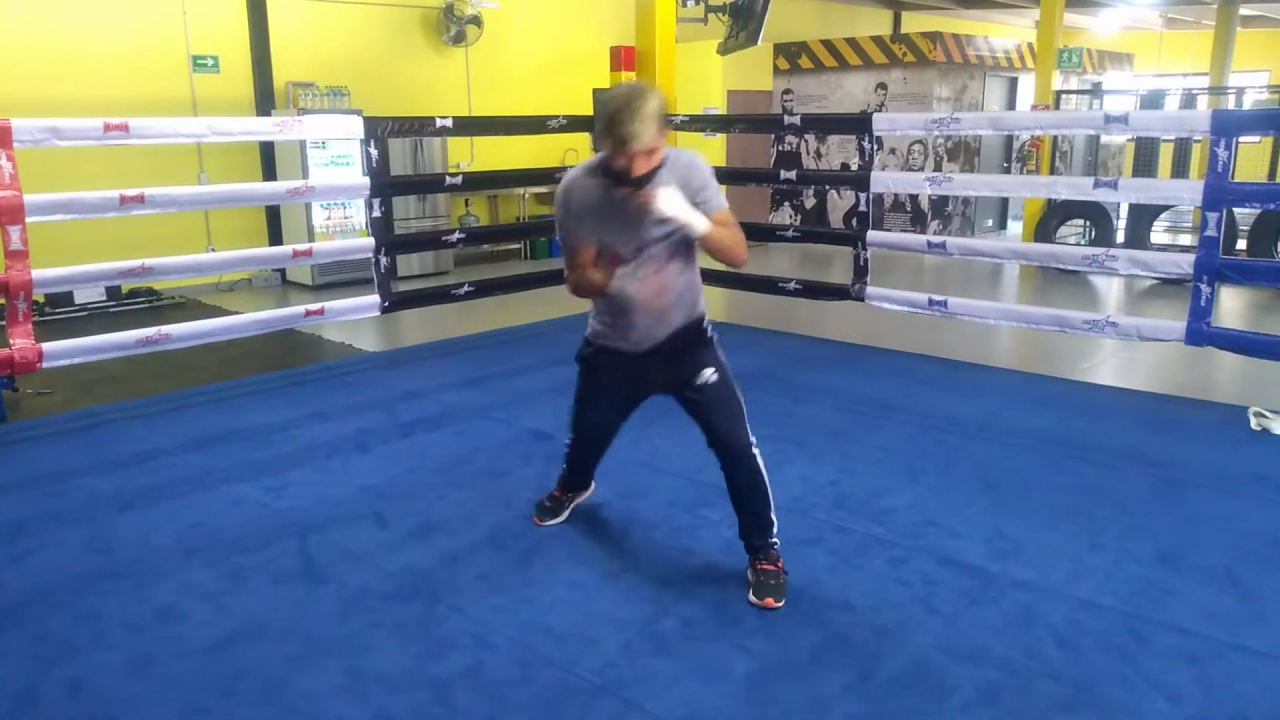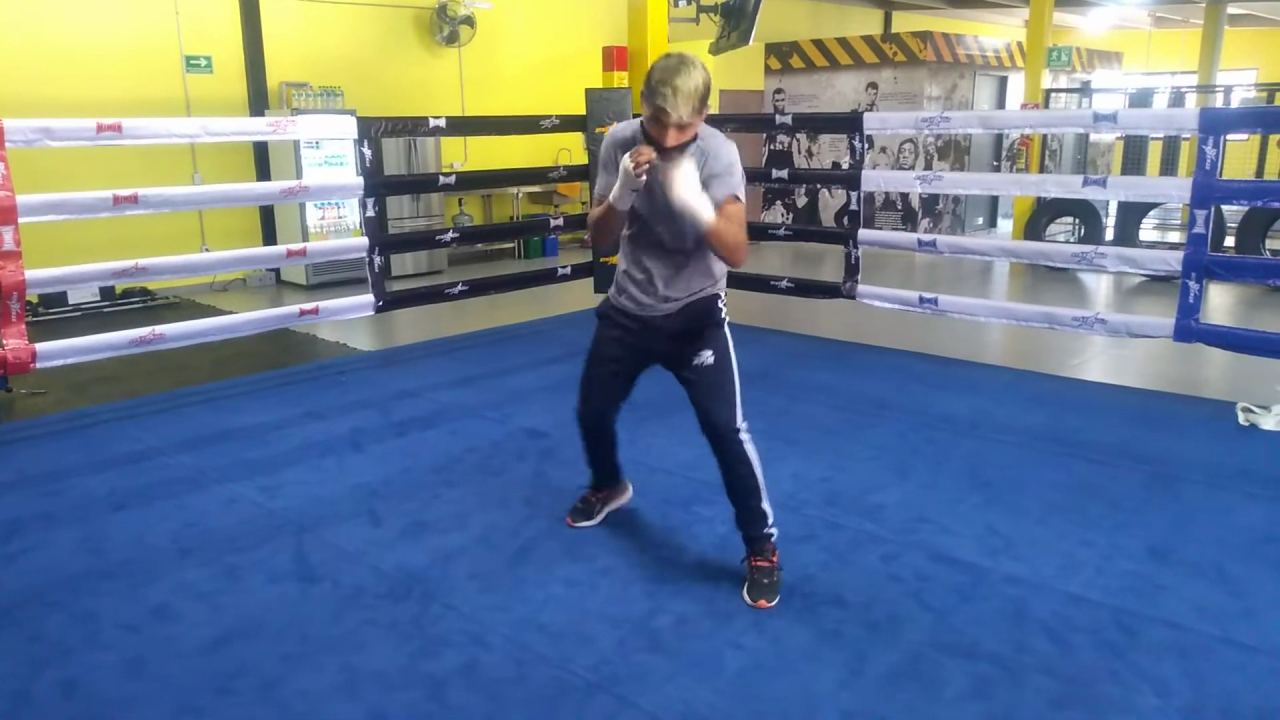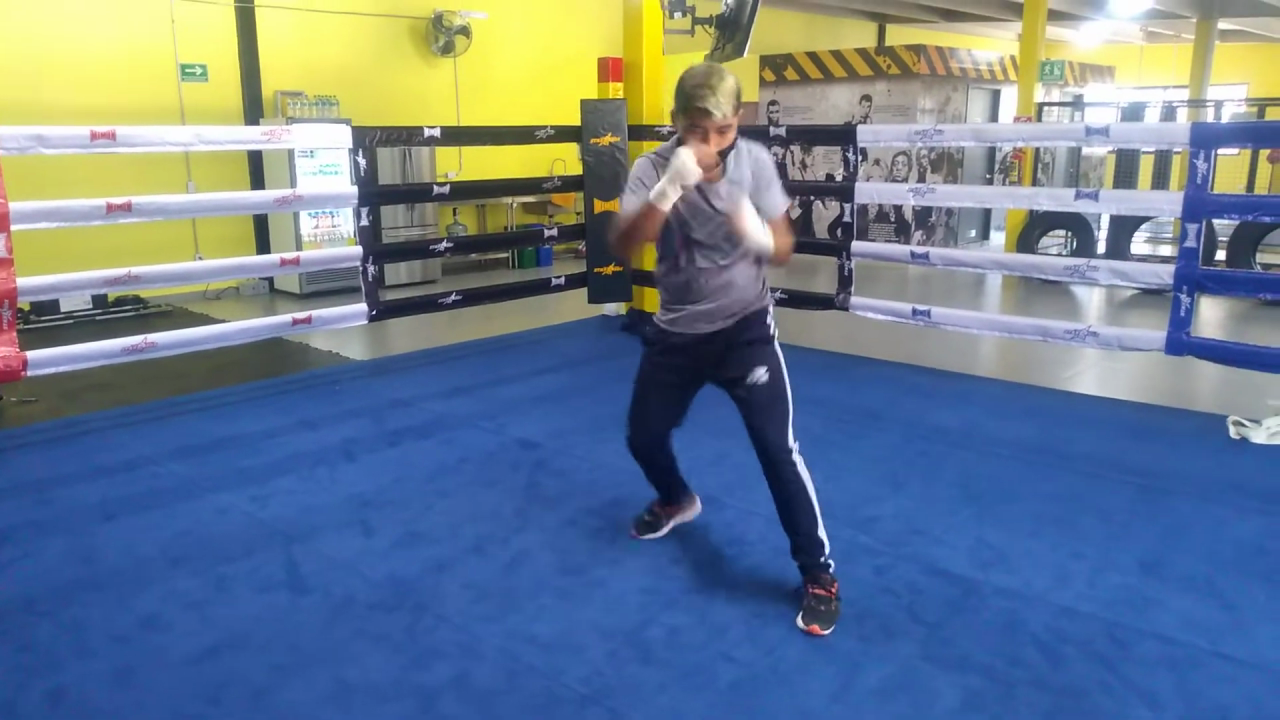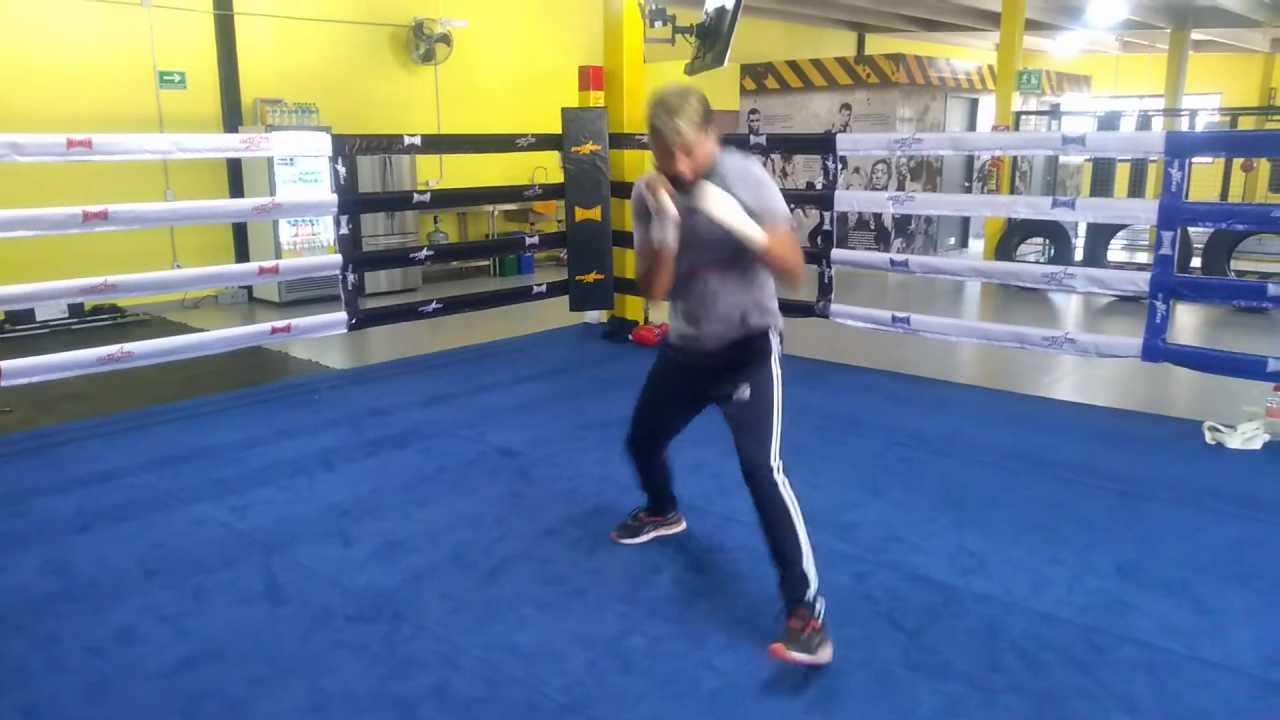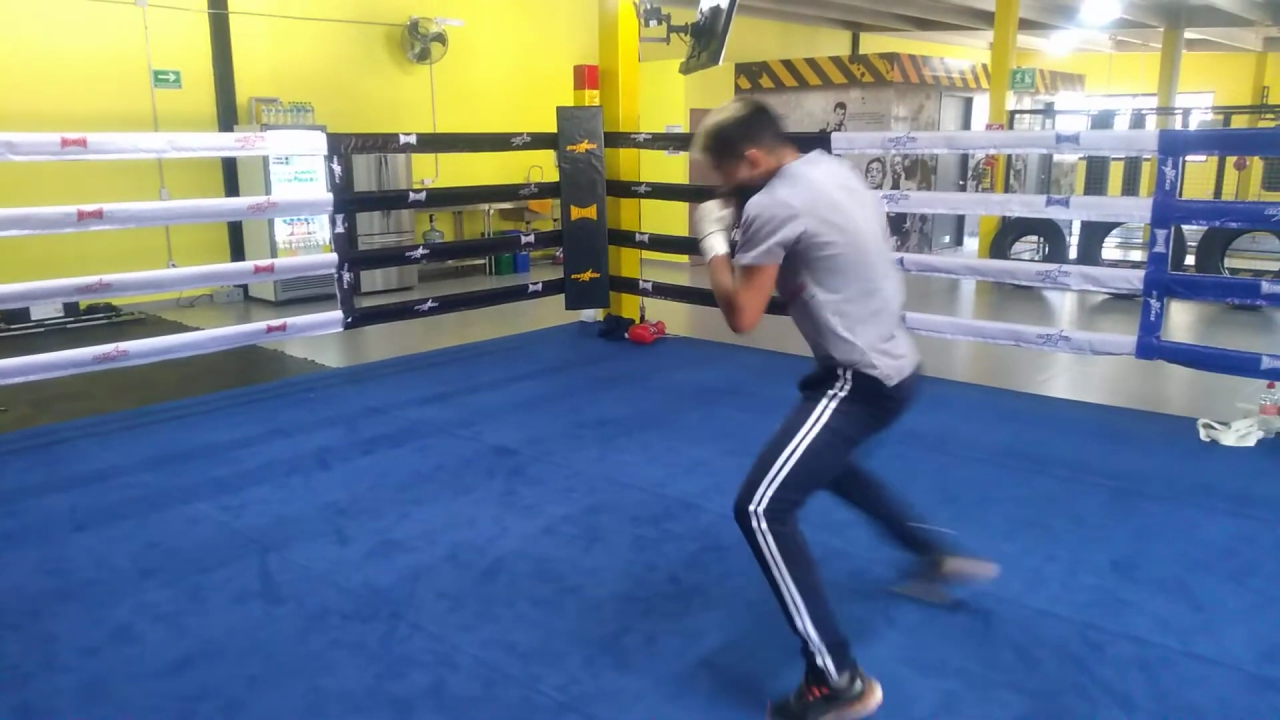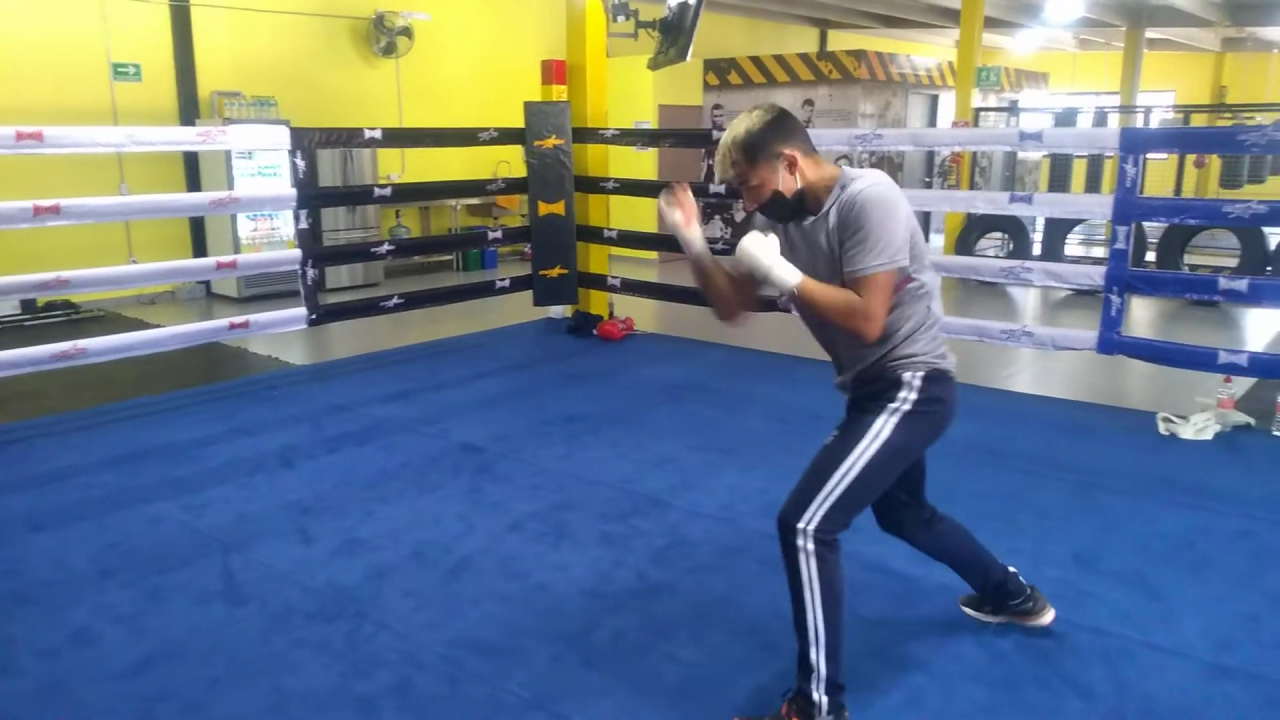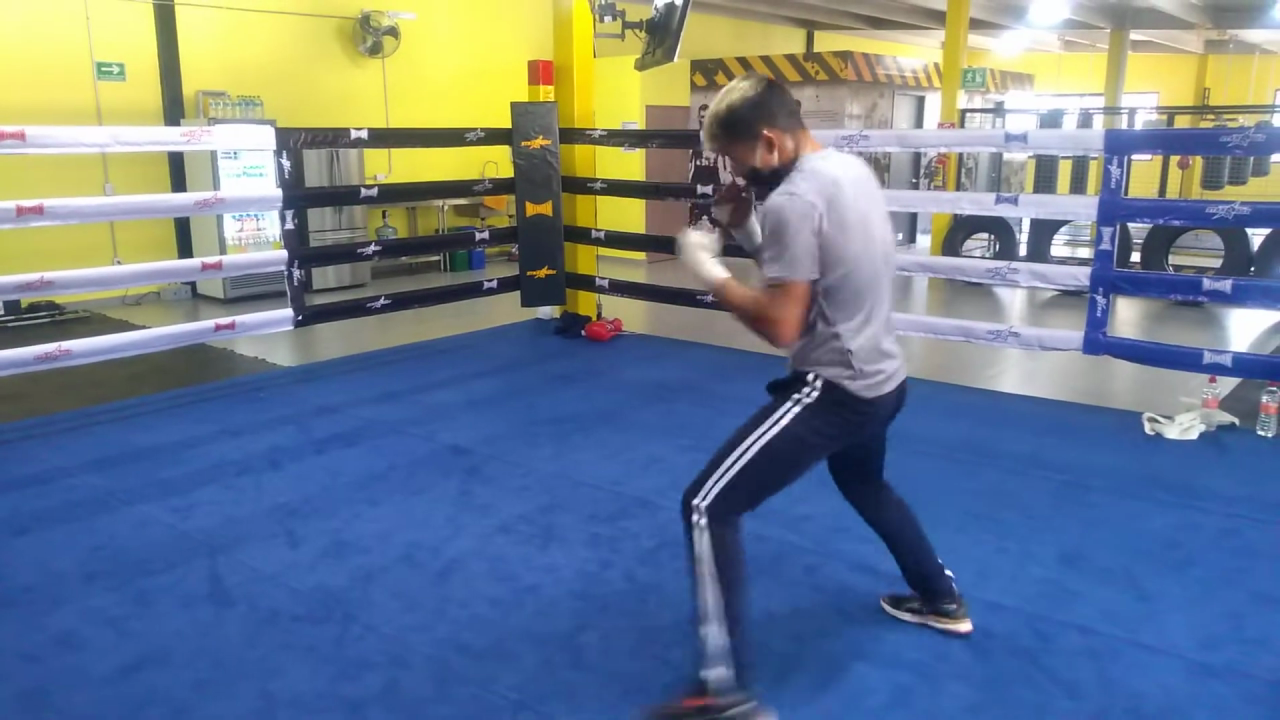
dt=0.4s
person 1, frame 1
left shoulder: (688, 169)
right shoulder: (578, 189)
left elbow: (736, 253)
right elbow: (579, 279)
left wrist: (689, 217)
right wrist: (624, 285)
left hip: (681, 334)
right hip: (613, 345)
left knee: (735, 444)
right knee: (585, 443)
left ankle: (763, 552)
right ankle: (575, 484)
person 1, frame 2
left shoulder: (718, 153)
right shoulder: (619, 141)
left elbow: (735, 251)
right elbow: (599, 237)
left wrist: (696, 202)
right wrist: (624, 187)
left hip: (695, 311)
right hip: (629, 309)
left knee: (725, 426)
right knee: (593, 411)
left ankle: (761, 547)
right ankle: (609, 485)
person 1, frame 3
left shoulder: (754, 162)
right shoulder: (652, 167)
left elbow: (783, 247)
right elbow: (622, 246)
left wrist: (761, 239)
right wrist: (669, 189)
left hip: (744, 326)
right hip: (676, 333)
left knee: (777, 449)
right knee: (643, 435)
left ankle: (820, 575)
right ankle: (676, 499)
person 1, frame 4
left shoulder: (744, 175)
right shoulder: (655, 191)
left elbow: (791, 266)
right elbow: (655, 290)
left wrist: (738, 223)
right wrist: (662, 225)
left hip: (749, 341)
right hip: (686, 345)
left knee: (761, 464)
right knee: (643, 439)
left ankle: (806, 610)
right ankle: (663, 511)
person 1, frame 5
left shoulder: (773, 204)
right shoulder: (829, 169)
left elbow: (743, 318)
left wrist: (715, 248)
right wrist: (742, 234)
left hip: (860, 379)
right hip: (885, 362)
left knee: (760, 509)
right knee: (838, 469)
right ankle: (936, 560)
person 1, frame 6
left shoulder: (870, 198)
right shoulder: (785, 215)
left elbow: (865, 322)
right elbow: (734, 304)
left wrist: (780, 272)
right wrist: (694, 245)
left hip: (912, 386)
right hip: (879, 387)
left knee: (804, 527)
right knee: (902, 510)
right ankle: (1014, 595)
person 1, frame 7
left shoulder: (792, 201)
right shoulder: (846, 167)
left elbow: (782, 328)
left wrist: (712, 274)
right wrist: (746, 228)
left hip: (833, 389)
right hip: (883, 380)
left knee: (709, 507)
right knee: (862, 481)
right ankle: (940, 597)
